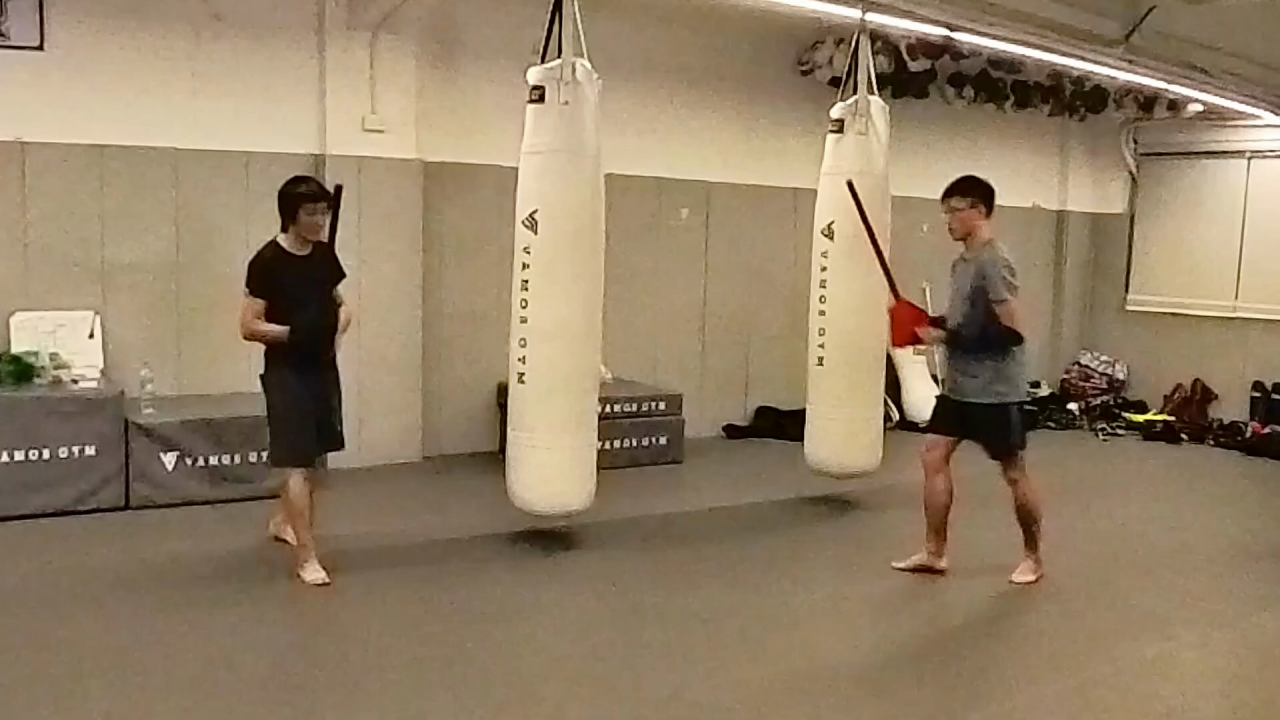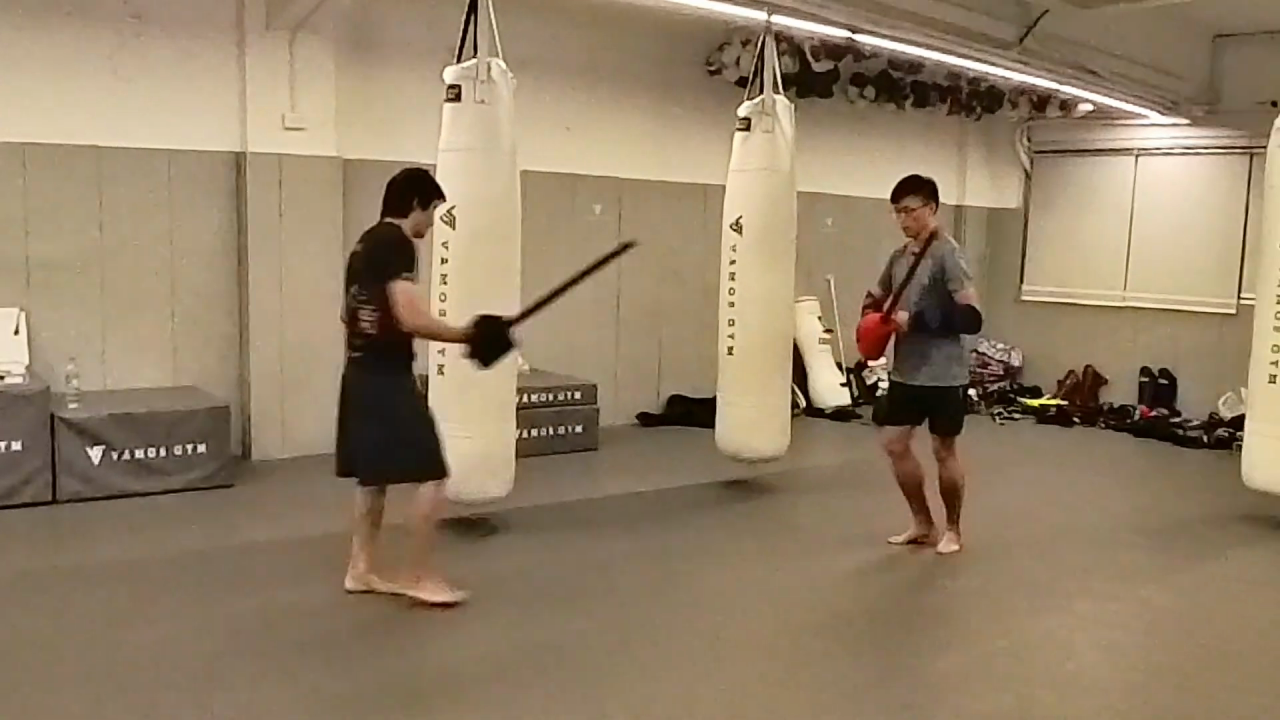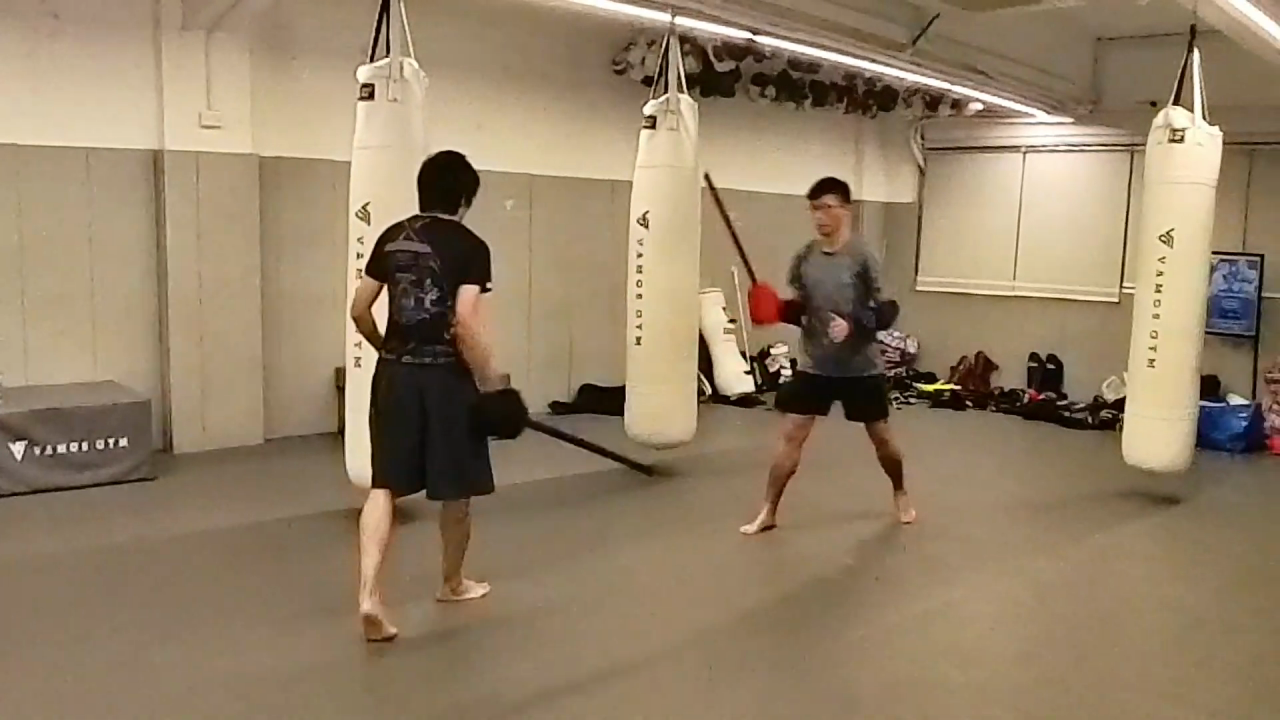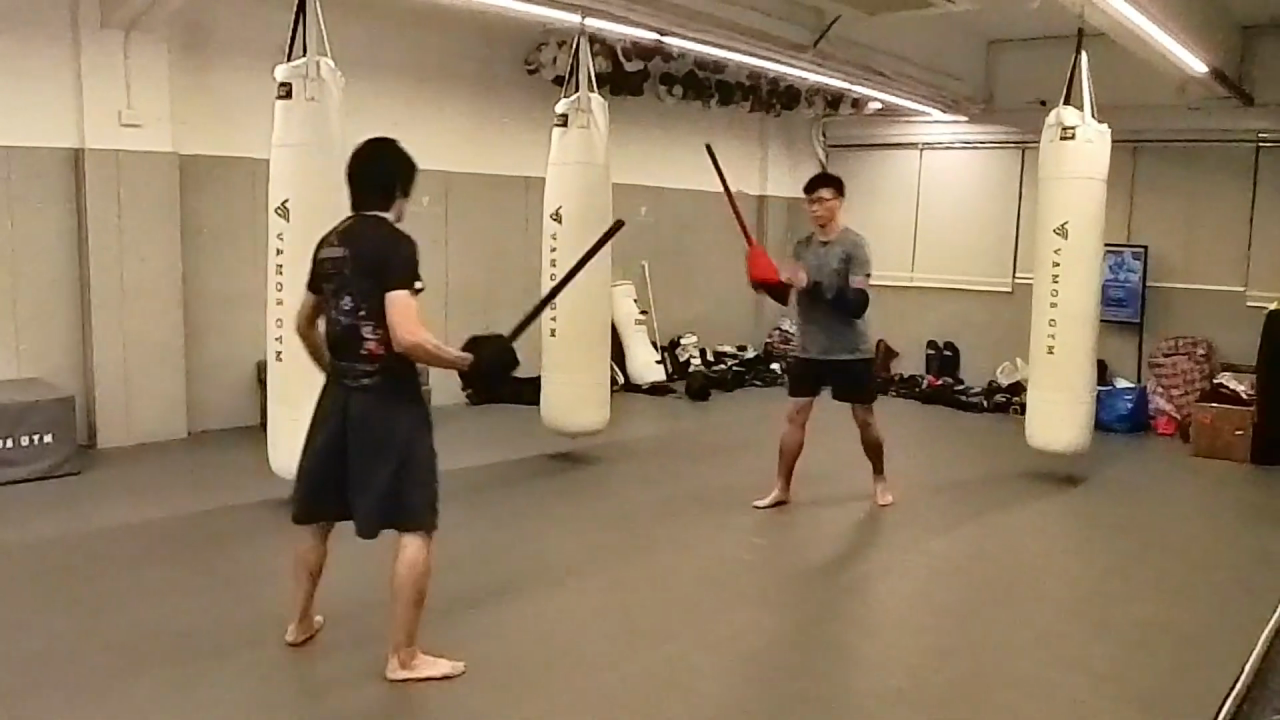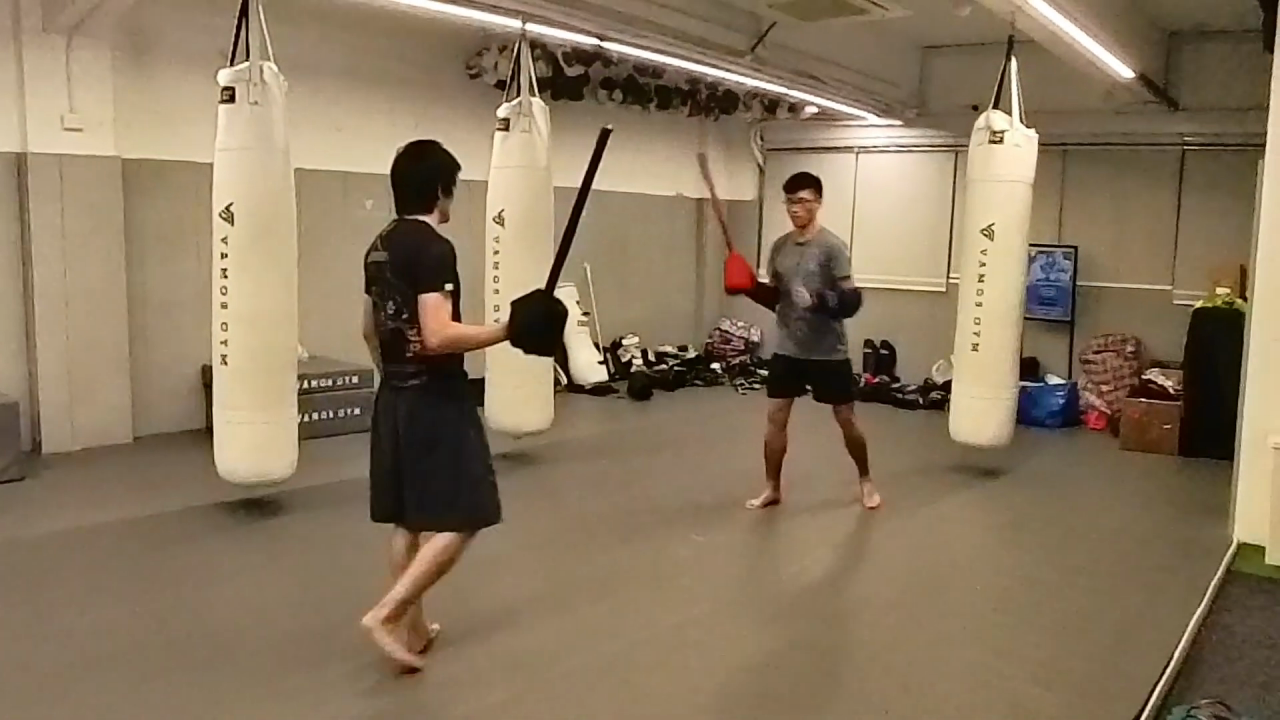
dt=1s
person 1, frame 1
left shoulder: (326, 255)
right shoulder: (267, 261)
left elbow: (340, 306)
right elbow: (248, 325)
left wrist: (337, 326)
right wrist: (290, 332)
left hip: (322, 369)
right hip: (286, 371)
left knee: (313, 459)
right knee: (298, 465)
left ankle: (282, 519)
right ankle: (307, 558)
person 1, frame 2
left shoulder: (369, 242)
right shoulder: (395, 246)
right elbow: (410, 319)
right wrist: (467, 334)
left hip: (360, 372)
right hip: (385, 375)
left knee: (373, 477)
right knee: (428, 476)
left ankle: (361, 570)
right ankle: (420, 576)
person 1, frame 3
left shoulder: (392, 238)
right shoulder: (470, 247)
left elbow: (360, 309)
right elbow: (467, 327)
right wrist: (491, 386)
left hip: (394, 375)
right hip: (446, 377)
left knee: (384, 487)
right knee: (458, 489)
left ankle: (370, 596)
right ankle: (453, 582)
person 1, frame 4
left shoulder: (330, 244)
right shoulder: (395, 245)
left elbow: (305, 326)
right elbow: (407, 337)
right wrist: (464, 360)
left hip: (340, 394)
right hip: (389, 399)
left knee: (317, 513)
right knee: (413, 528)
left ankle: (301, 621)
right ankle: (404, 656)
person 1, frame 5
left shoulder: (379, 246)
right shoulder: (434, 248)
right elbow: (438, 336)
right wrist: (509, 330)
left hip: (393, 396)
right hip: (437, 399)
left knee: (406, 516)
right knee: (463, 520)
left ankle: (413, 627)
right ankle: (387, 614)
person 2, frame 1
left shoulder: (994, 264)
right shoulder: (961, 262)
left elbow: (1010, 332)
left wrist: (946, 338)
right wrist: (933, 327)
left hip: (995, 390)
right hip: (959, 386)
left knee: (1013, 473)
right knee: (933, 459)
left ankle: (1033, 558)
right ankle: (933, 552)
person 2, frame 2
left shoulder: (948, 256)
right shoulder: (898, 257)
left elbow: (971, 317)
right elbow: (875, 299)
left wrist: (916, 321)
left hip: (942, 374)
right hip: (905, 371)
left knee: (944, 453)
right knee: (895, 446)
left ankle: (953, 529)
right ankle: (922, 524)
person 2, frame 3
left shoulder: (865, 257)
right shoulder: (805, 258)
left elbow: (889, 311)
right elbow: (797, 309)
left wrist: (855, 326)
right wrist: (774, 307)
left hip: (863, 367)
right hip: (816, 366)
left knee: (881, 437)
right knee: (792, 436)
left ankle: (901, 495)
right ankle: (767, 512)
person 2, frame 4
left shoulder: (855, 245)
right shoulder: (803, 246)
left elbow: (856, 303)
right elbow: (788, 291)
left wrist: (812, 286)
left hip: (851, 352)
right hip: (809, 349)
left knee: (864, 420)
right knee: (795, 417)
left ankle: (880, 480)
right ankle: (782, 488)
person 2, frame 5
left shoulder: (833, 246)
right shoulder: (780, 247)
left elbow: (851, 302)
right elbow: (773, 297)
left wrist: (817, 301)
right wrist: (749, 287)
left hip: (830, 352)
right hip: (788, 350)
left knee: (847, 420)
right knee: (775, 419)
left ankle: (866, 481)
right ankle: (773, 489)
